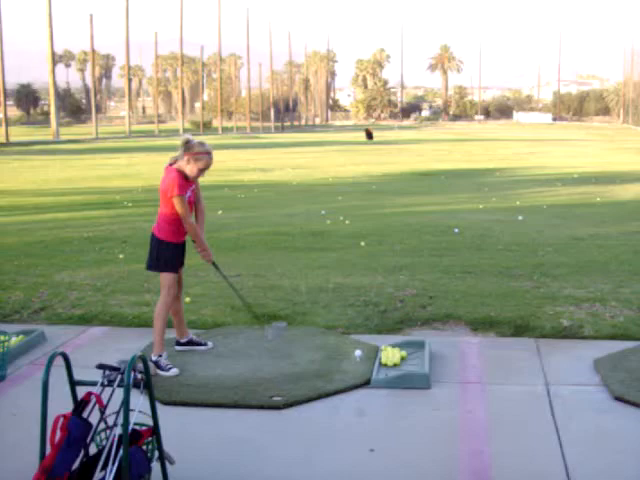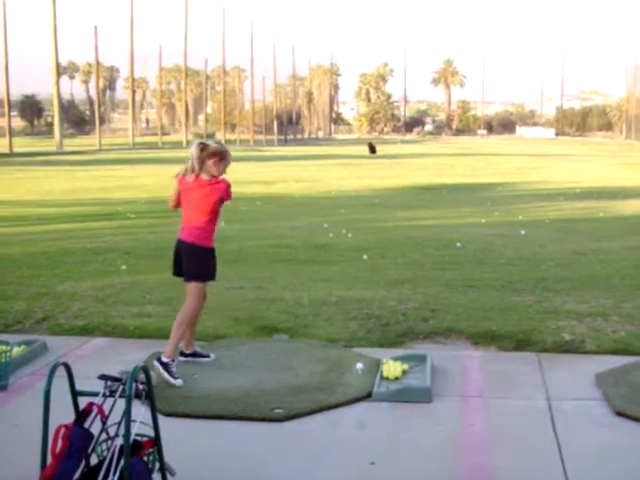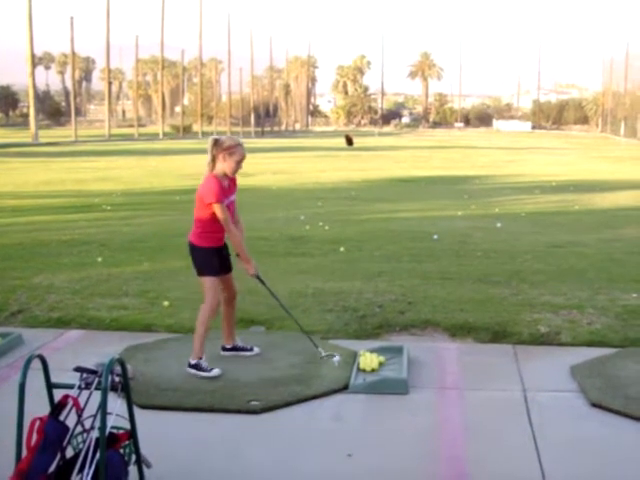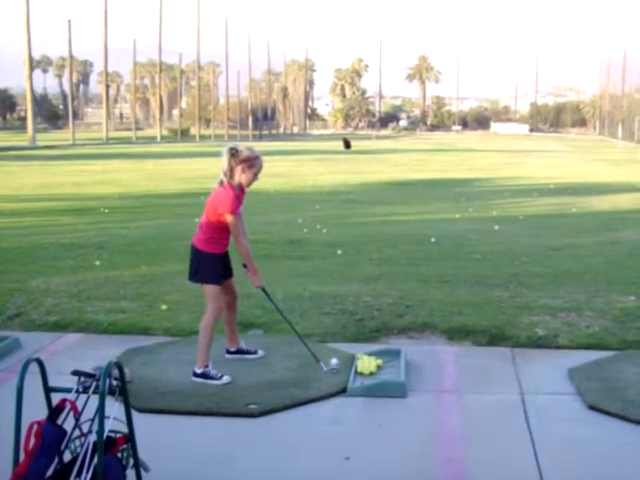
dt=1s
person 1, frame 1
left shoulder: (187, 175)
right shoulder: (174, 181)
left elbow: (199, 207)
right elbow: (188, 220)
left wrist: (201, 241)
right wrist: (203, 247)
left hip: (177, 240)
right hip: (165, 242)
left knee: (177, 288)
right knee: (168, 293)
left ankle: (183, 337)
right ankle: (157, 354)
person 1, frame 2
left shoulder: (184, 178)
right shoulder: (222, 186)
left elbow: (173, 205)
left hip: (184, 243)
right hip: (200, 248)
left knee: (199, 297)
right knee: (192, 303)
left ankle: (188, 348)
right ankle: (166, 357)
person 1, frame 3
left shoulder: (231, 181)
right shoulder: (212, 187)
left elbow: (236, 219)
right elbow: (229, 227)
left wrist: (242, 252)
right wrist: (247, 260)
left hip: (218, 245)
right hip: (202, 246)
left knee: (230, 293)
right knee: (212, 300)
left ankle: (229, 343)
right ankle: (196, 359)
person 1, frame 4
left shoulder: (238, 190)
right shoulder: (227, 196)
left elbow: (242, 229)
right elbow: (239, 239)
left wrist: (249, 265)
right wrist: (254, 272)
left hip: (219, 251)
right hip: (206, 252)
left knee: (230, 296)
right knee: (214, 307)
left ankle: (233, 346)
right ankle: (201, 368)
